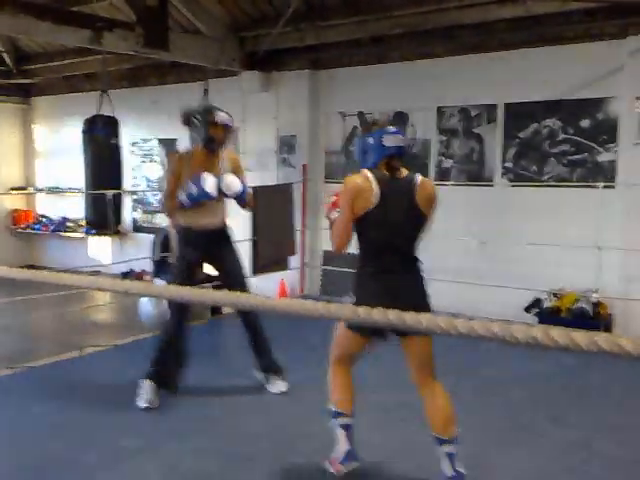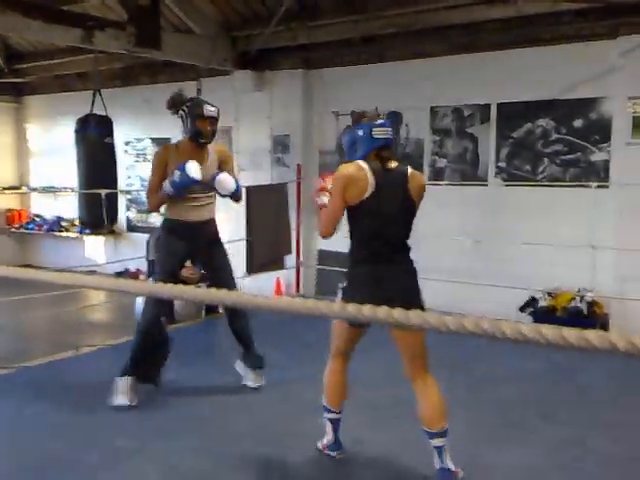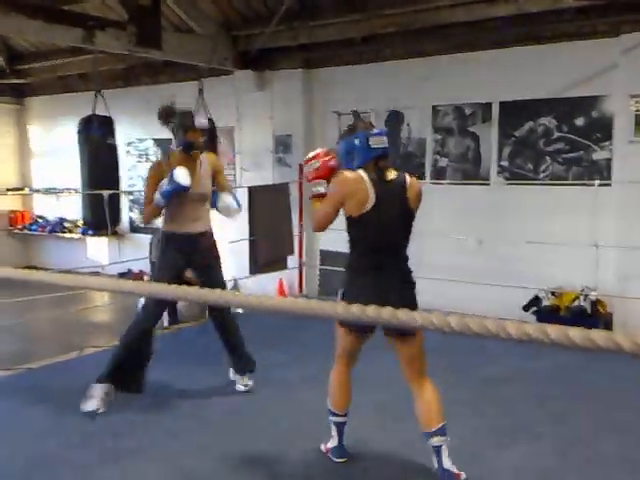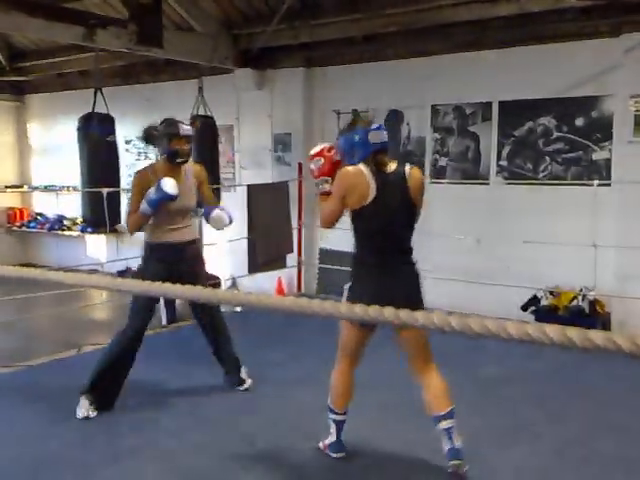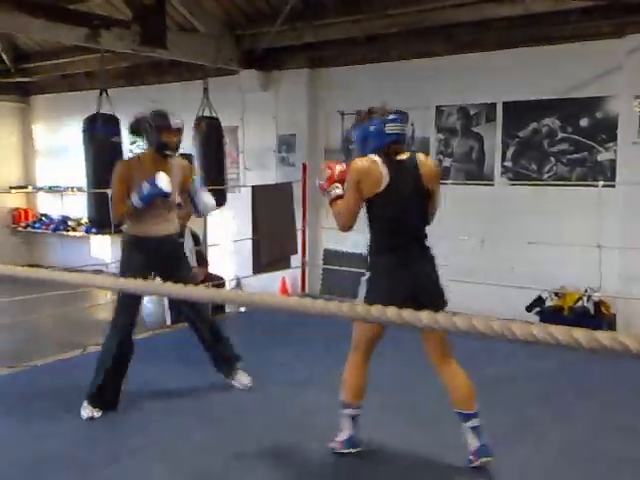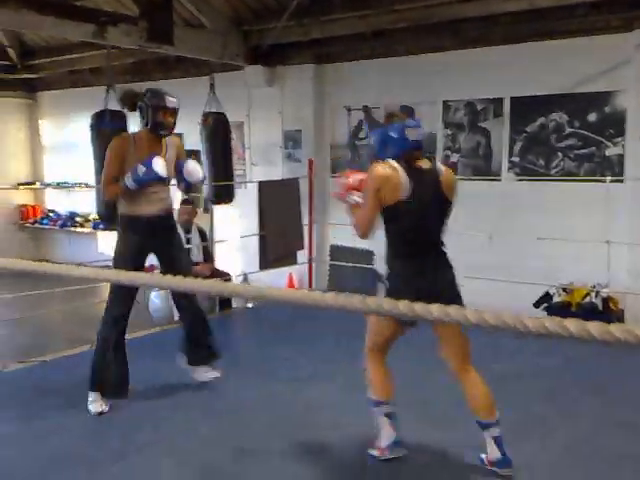
dt=0.1s
person 1, frame 1
left shoulder: (356, 184)
right shoulder: (425, 189)
left elbow: (339, 244)
left wrist: (336, 217)
left hip: (372, 293)
right hip: (410, 292)
left knee: (339, 361)
right knee: (427, 381)
left ankle: (344, 449)
person 1, frame 2
left shoulder: (348, 173)
right shoulder: (415, 179)
left elbow: (325, 230)
left wrist: (323, 201)
left hip: (362, 283)
right hip: (402, 282)
left knee: (338, 357)
right knee: (420, 375)
left ankle: (332, 439)
person 1, frame 3
left shoulder: (346, 182)
right shoulder: (412, 186)
left elbow: (318, 224)
left wrist: (318, 184)
left hip: (360, 290)
right hip: (400, 290)
left knee: (343, 362)
right knee: (419, 379)
left ankle: (336, 442)
person 1, frame 4
left shoulder: (349, 175)
right shoulder: (414, 176)
left elbow: (327, 221)
left wrist: (324, 181)
left hip: (367, 285)
right hip: (405, 282)
left knee: (346, 360)
right knee: (425, 367)
left ankle: (335, 439)
right ankle: (452, 447)
person 1, frame 5
left shoulder: (361, 168)
right shoulder: (428, 166)
left elbow: (344, 223)
left wrist: (334, 192)
left hip: (386, 277)
right hip: (423, 272)
left knee: (359, 355)
right knee: (444, 361)
left ankle: (348, 434)
right ankle: (476, 442)
person 1, frame 6
left shoulder: (380, 174)
right shoulder: (445, 176)
left elbow: (363, 229)
left wrist: (353, 198)
left hip: (404, 281)
right hip: (440, 279)
left knee: (374, 352)
right knee: (463, 368)
left ankle: (389, 438)
right ankle: (497, 451)
person 2, frame 1
left shoulder: (232, 160)
right shoulder: (180, 162)
left elbow: (248, 204)
right elbow: (168, 210)
left wrist: (241, 194)
right wrist: (189, 196)
left hip: (220, 239)
right hip: (189, 241)
right knee: (178, 312)
left ankle: (267, 369)
right ankle: (154, 379)
person 2, frame 2
left shoulder: (220, 153)
right shoulder: (166, 154)
left elbow: (237, 196)
right elbow: (152, 202)
left wrist: (232, 188)
right wrist: (175, 184)
left hip: (206, 233)
right hip: (174, 234)
right knee: (157, 304)
left ankle: (249, 361)
right ankle: (131, 375)
person 2, frame 3
left shoulder: (212, 162)
right shoulder: (160, 167)
left elbow: (227, 198)
right elbow: (147, 214)
left wrist: (230, 204)
right wrist: (164, 193)
left hip: (204, 243)
right hip: (172, 245)
left knee: (220, 311)
right knee: (149, 314)
left ankle: (241, 368)
right ankle: (106, 383)
person 2, frame 4
left shoulder: (196, 173)
right shoulder: (145, 177)
left elbow: (211, 207)
right elbow: (132, 226)
left wrist: (220, 215)
right wrist: (152, 202)
left hip: (189, 253)
right hip: (156, 256)
left knee: (210, 317)
right knee: (135, 326)
left ankle: (234, 371)
right ankle: (94, 393)
person 2, frame 5
left shoulder: (182, 166)
right shoulder: (128, 167)
left elbow: (193, 204)
right elbow: (117, 214)
left wrist: (203, 204)
right wrist: (143, 196)
left hip: (171, 246)
right hip: (137, 249)
left knee: (198, 311)
right knee: (123, 322)
left ankle: (230, 367)
right ankle: (97, 396)
person 2, frame 6
left shoulder: (174, 144)
right shoulder: (122, 145)
left elbow: (186, 185)
right elbow: (107, 193)
left wrist: (192, 178)
right wrist: (137, 178)
left hip: (166, 226)
right hip: (133, 229)
left knee: (187, 295)
right knee: (119, 306)
left ankle: (196, 357)
right ankle: (100, 387)
